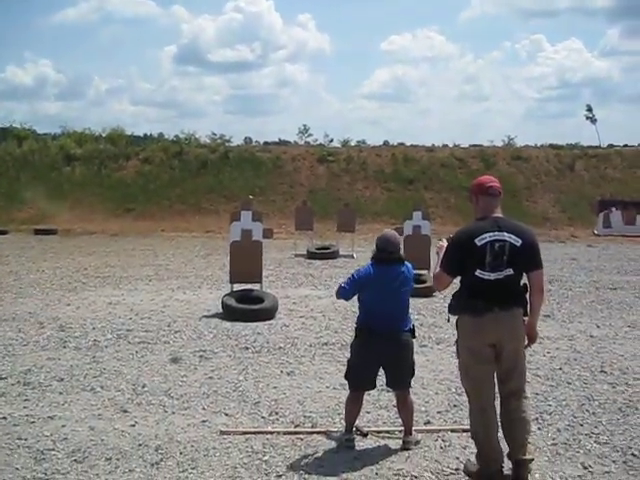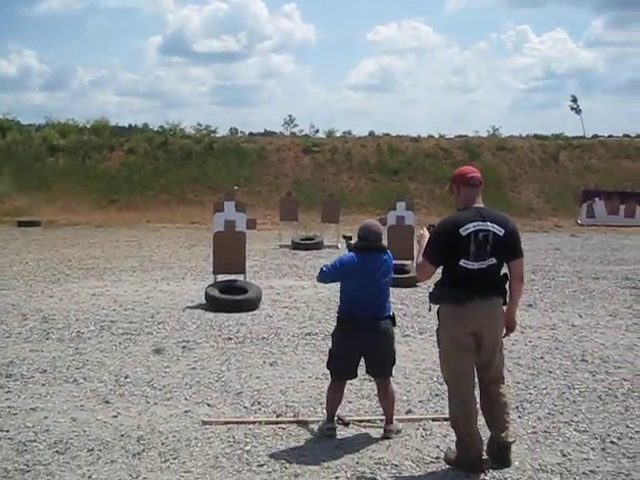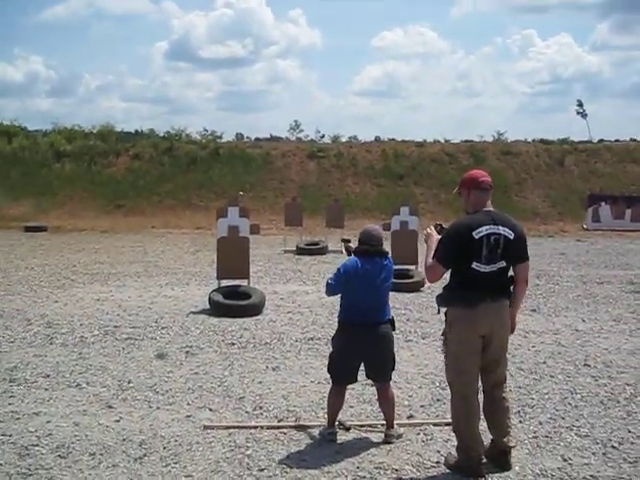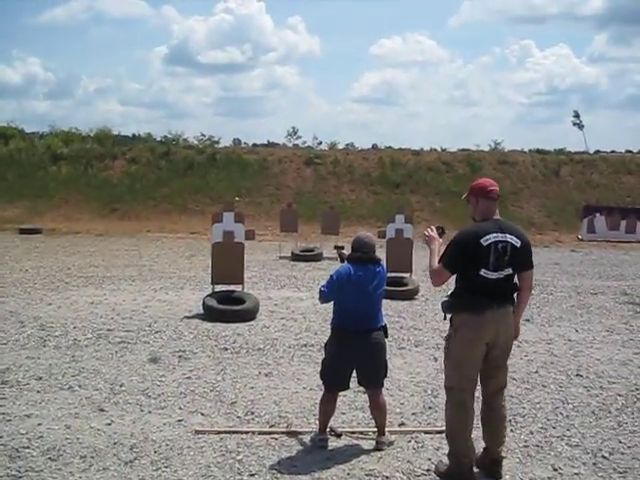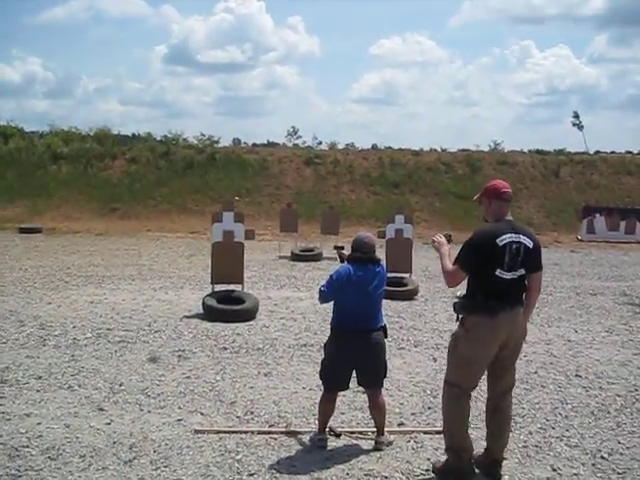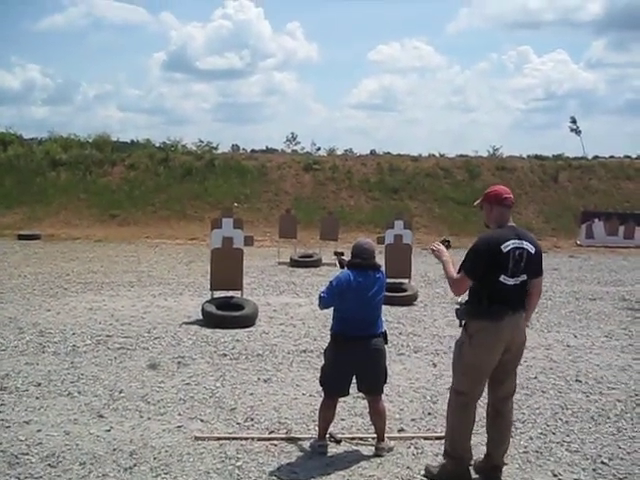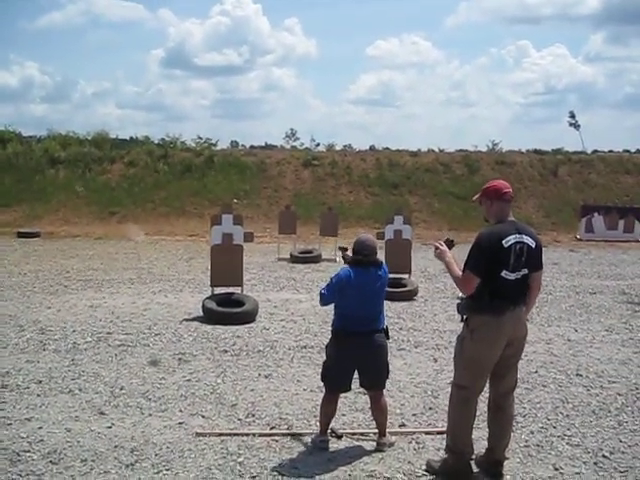
dt=0.4s
person 1, frame 1
left shoulder: (465, 236)
right shoulder: (524, 235)
left elbow: (440, 283)
right elbow: (538, 287)
left wrist: (442, 252)
right wrist: (532, 322)
left hip: (475, 323)
right hip: (512, 321)
left knee: (481, 398)
right knee: (515, 395)
person 1, frame 2
left shoulder: (448, 226)
right shoulder: (505, 224)
left elbow: (423, 273)
right elbow: (517, 276)
left wrist: (423, 242)
right wrist: (511, 311)
left hip: (456, 312)
right hip: (491, 310)
left knee: (460, 386)
right knee: (493, 382)
left ankle: (469, 454)
right ankle: (501, 445)
person 1, frame 3
left shoulder: (460, 228)
right shoulder: (513, 228)
left elbow: (432, 275)
right elbow: (522, 279)
left wrist: (432, 242)
right wrist: (512, 312)
left hip: (464, 314)
right hip: (498, 312)
left knee: (463, 388)
right knee: (496, 384)
right ankle: (501, 449)
person 1, frame 4
left shoulder: (468, 235)
right shoulder: (519, 236)
left elbow: (437, 278)
right elbow: (526, 286)
left wrist: (434, 245)
right wrist: (515, 319)
left hip: (470, 320)
right hip: (502, 319)
left knee: (460, 393)
right knee: (495, 392)
person 1, frame 5
left shoulder: (484, 236)
right shoulder: (529, 238)
left elbow: (452, 279)
right elbow: (535, 287)
left wrist: (443, 250)
right wrist: (523, 319)
left hip: (481, 321)
right hip: (513, 321)
left knee: (457, 388)
right knee: (502, 393)
person 1, frame 6
left shoulder: (487, 242)
right shoulder: (531, 243)
left elbow: (458, 287)
right elbow: (535, 292)
left wrist: (445, 258)
left hip: (484, 327)
right hip: (514, 328)
left knee: (463, 397)
right knee: (503, 398)
person 1, frame 7
left shoulder: (488, 237)
right shoulder: (531, 237)
left elbow: (467, 286)
right elbow: (535, 285)
left wrist: (447, 258)
left hip: (485, 322)
right hip: (515, 322)
left knee: (465, 391)
right knee: (504, 392)
person 2, frame 1
left shoulder: (365, 273)
right shoulder: (407, 271)
left elbow: (341, 294)
left hip: (368, 339)
right hip: (399, 339)
left knee: (357, 390)
right knee: (403, 392)
left ankle: (348, 434)
right ankle: (408, 436)
person 2, frame 2
left shoulder: (348, 261)
right shoulder: (387, 259)
left elbow: (322, 277)
right wrist: (355, 252)
left hip: (349, 327)
right hip: (380, 328)
left knee: (338, 379)
right knee: (383, 380)
left ankle: (329, 423)
right ankle: (390, 425)
person 2, frame 3
left shoulder: (350, 265)
right shoulder: (387, 264)
left elbow: (330, 290)
right wrist: (355, 255)
left hip: (350, 331)
right hip: (380, 331)
left knee: (339, 384)
right knee: (383, 384)
left ankle: (330, 428)
right ankle: (390, 429)
person 2, frame 4
left shoulder: (344, 272)
right shoulder: (380, 271)
left elbow: (323, 297)
right wrist: (347, 261)
left hip: (343, 338)
right hip: (373, 338)
left knee: (331, 390)
right knee: (375, 391)
left ankle: (321, 435)
right ankle: (382, 436)
person 2, frame 5
left shoulder: (344, 272)
right shoulder: (380, 271)
left elbow: (323, 297)
right wrist: (347, 261)
left hip: (342, 338)
right hip: (372, 338)
left knee: (330, 390)
right knee: (375, 391)
left ankle: (321, 434)
right ankle: (381, 436)
person 2, frame 6
left shoulder: (343, 278)
right shoulder: (380, 277)
left elbow: (323, 303)
right wrist: (347, 266)
left hip: (342, 344)
right hip: (372, 344)
left knee: (330, 396)
right knee: (375, 397)
left ankle: (321, 441)
right ankle: (381, 442)
person 2, frame 7
left shoulder: (344, 275)
right shoulder: (382, 273)
left elbow: (323, 299)
right wrist: (352, 261)
left hip: (344, 341)
right hip: (374, 340)
left knee: (332, 392)
right knee: (377, 393)
left ankle: (322, 436)
right ankle: (383, 438)
